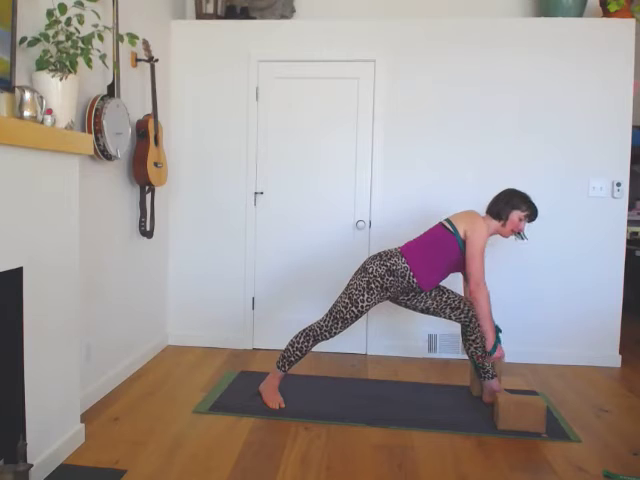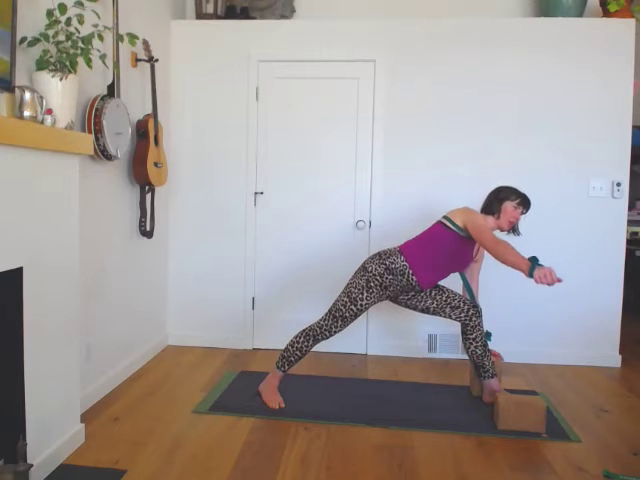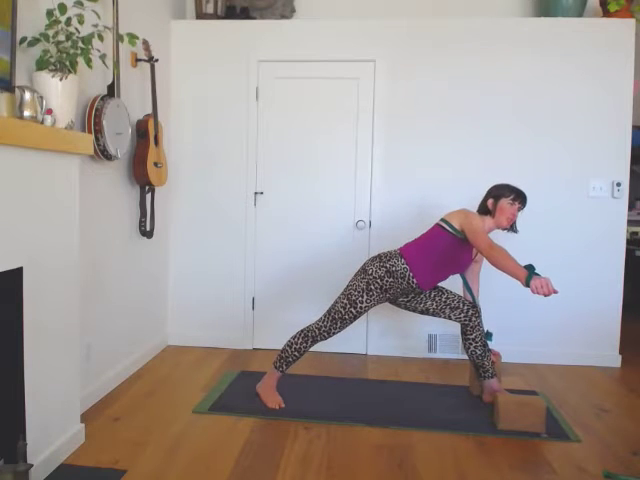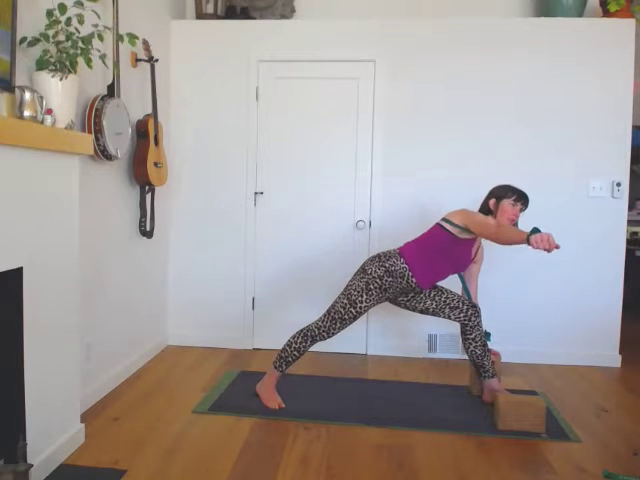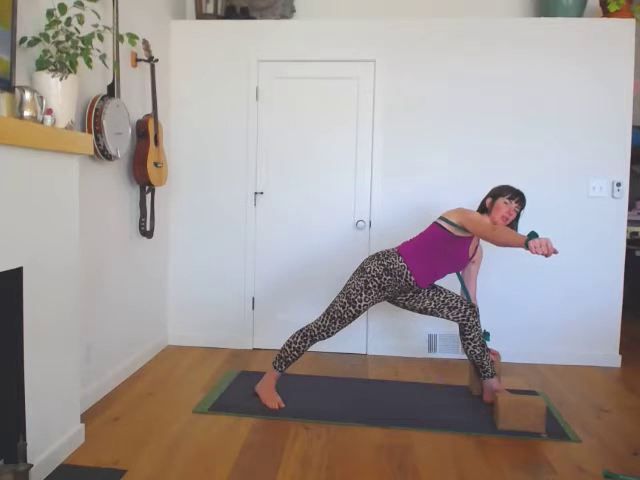
dt=1s
person 1, frame 1
left shoulder: (477, 239)
right shoulder: (476, 223)
left elbow: (472, 296)
right elbow: (477, 287)
left wrist: (484, 338)
right wrist: (492, 339)
left hip: (408, 287)
right hip: (386, 272)
left knee: (469, 313)
right knee: (330, 326)
left ankle: (490, 386)
right ankle: (271, 381)
person 1, frame 2
left shoulder: (478, 249)
right shoulder: (468, 215)
left elbow: (470, 296)
right elbow: (495, 245)
left wrist: (480, 344)
right wrist: (531, 268)
left hip: (410, 288)
right hip: (387, 270)
left knee: (470, 312)
right knee: (329, 325)
left ankle: (490, 386)
right ankle: (271, 381)
person 1, frame 3
left shoulder: (476, 251)
right shoulder: (467, 217)
left elbow: (471, 299)
right elbow: (492, 250)
left wrist: (482, 344)
right wrist: (528, 277)
left hip: (410, 290)
right hip: (387, 272)
left knee: (468, 312)
right knee: (327, 326)
left ankle: (490, 385)
right ankle: (268, 381)
person 1, frame 4
left shoulder: (477, 252)
right shoulder: (467, 217)
left elbow: (472, 298)
right elbow: (498, 234)
left wrist: (481, 346)
right wrist: (530, 238)
left hip: (410, 289)
right hip: (387, 271)
left knee: (468, 310)
right knee: (326, 327)
left ankle: (490, 384)
right ankle: (268, 381)
person 1, frame 5
left shoulder: (476, 253)
right shoulder: (464, 216)
left elbow: (470, 299)
right elbow: (495, 234)
left wrist: (480, 344)
right wrist: (529, 241)
left hip: (408, 288)
right hip: (385, 270)
left knee: (466, 311)
right knee: (326, 326)
left ankle: (490, 384)
right ankle: (268, 381)
